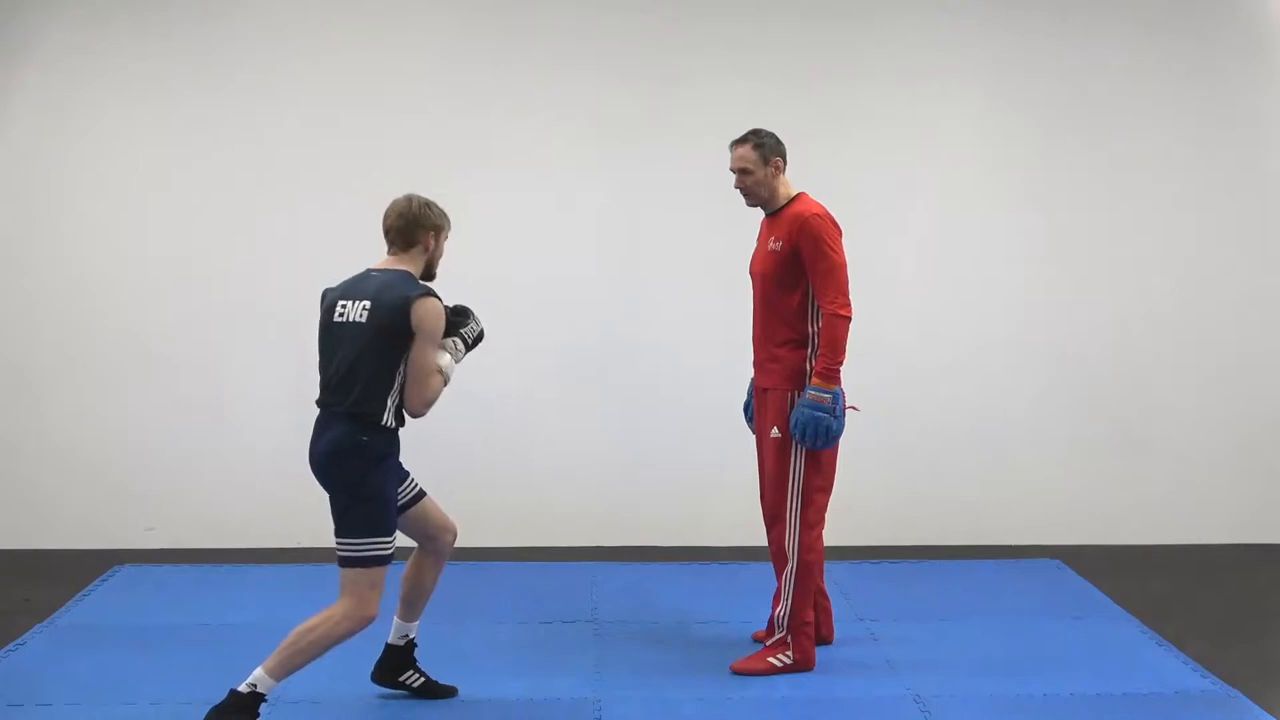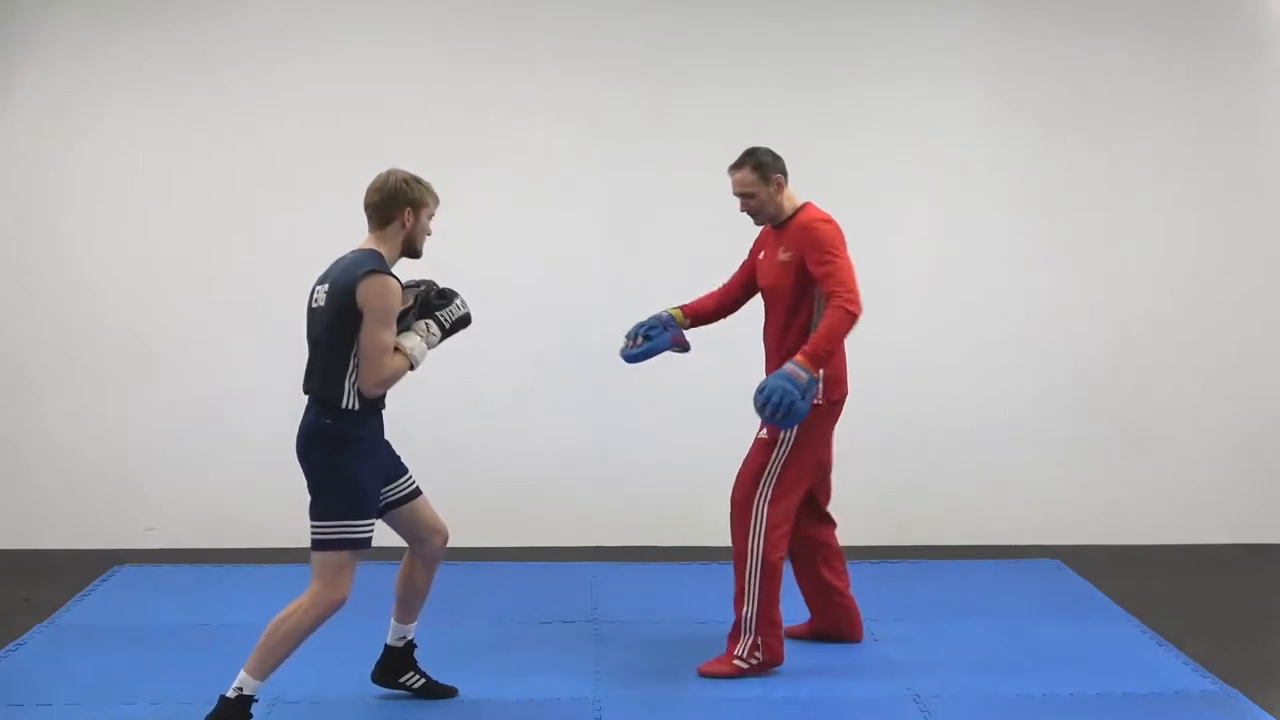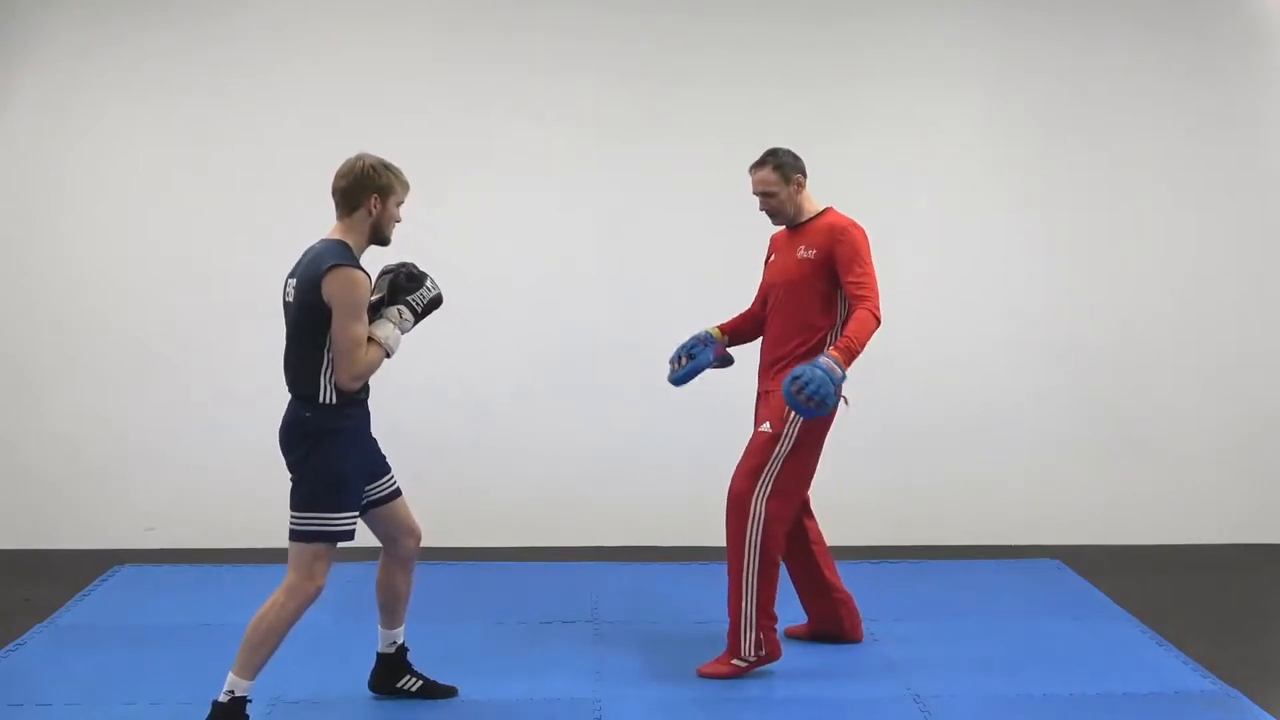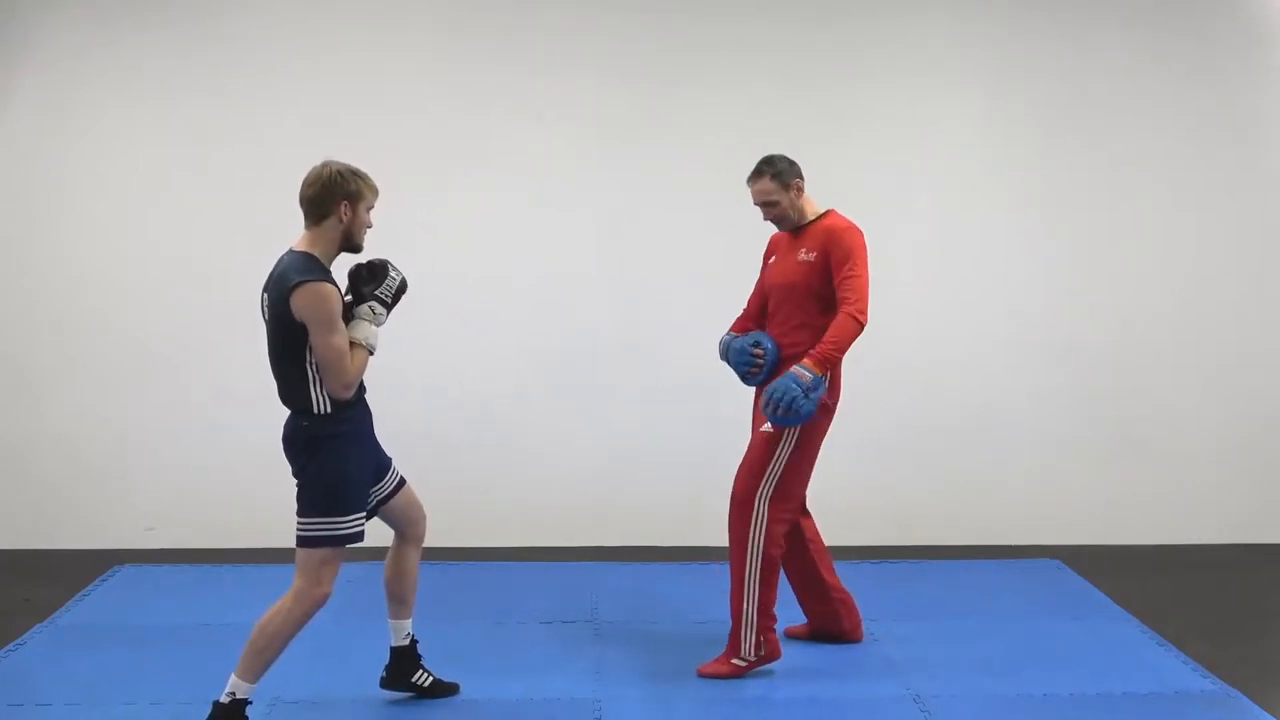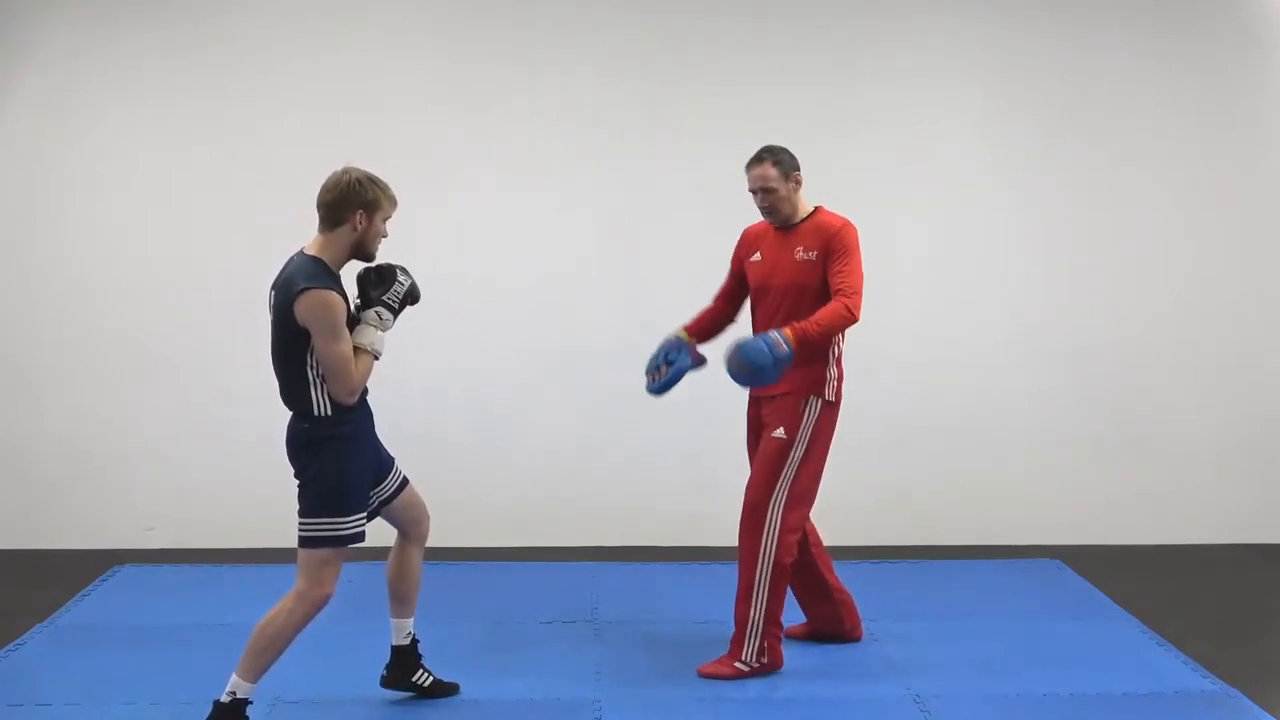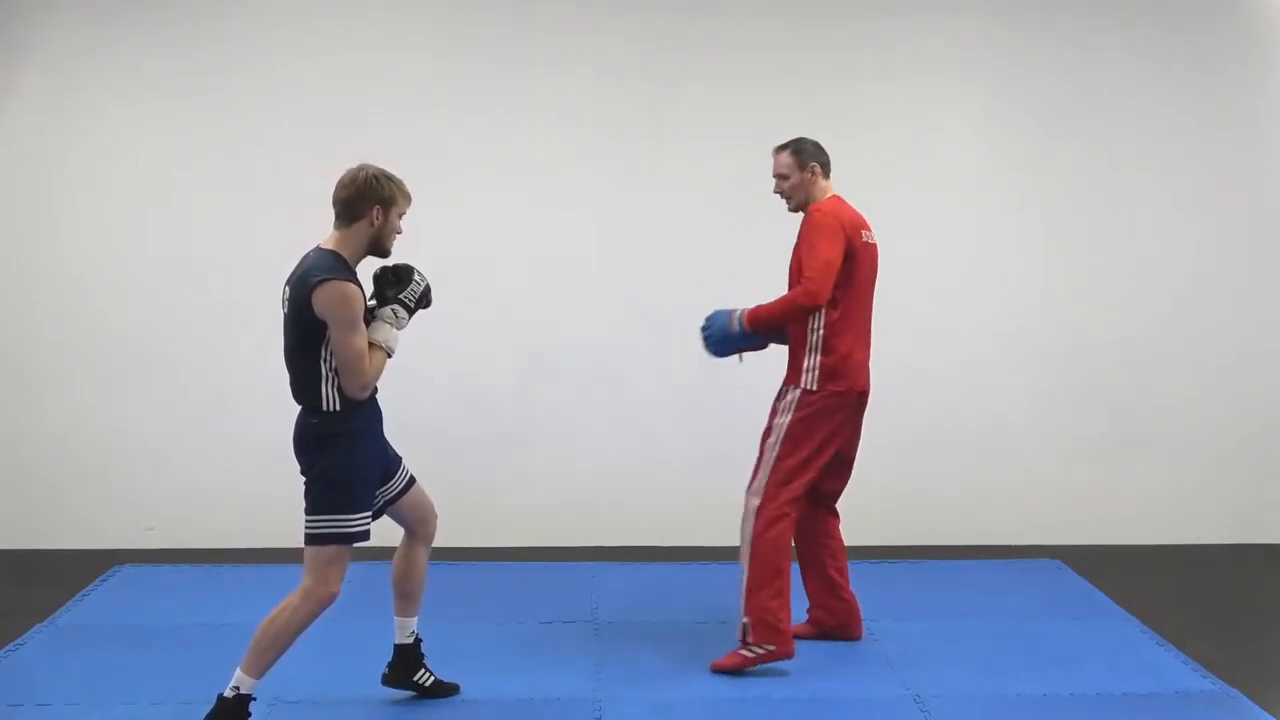
dt=0.7s
person 1, frame 1
left shoulder: (340, 292)
right shoulder: (423, 304)
right elbow: (417, 403)
right wrist: (453, 348)
left hip: (339, 439)
right hip: (362, 451)
left knee: (441, 537)
right knee: (358, 608)
left ankle: (397, 660)
person 1, frame 2
left shoulder: (341, 270)
right shoulder: (379, 282)
right elbow: (374, 380)
left wrist: (405, 318)
right wrist: (427, 331)
left hip: (355, 434)
right hip: (341, 439)
left knee: (432, 539)
right knee: (329, 592)
left ankle: (396, 660)
person 1, frame 3
left shoulder: (316, 259)
right shoulder: (345, 274)
right elbow: (351, 373)
left wrist: (379, 308)
right wrist: (397, 318)
left hip: (342, 429)
right hip: (324, 434)
left knee: (405, 540)
right knee: (306, 582)
left ankle: (391, 666)
person 1, frame 4
left shoulder: (293, 269)
right shoulder: (313, 287)
right elbow: (342, 381)
left wrist: (356, 305)
right wrist: (370, 313)
left hip: (345, 433)
right hip: (328, 441)
left knee: (412, 524)
right knee: (313, 589)
left ankle: (402, 662)
person 1, frame 5
left shoulder: (306, 270)
right shoulder: (317, 292)
right elbow: (346, 387)
left wrist: (369, 310)
right wrist: (377, 318)
left hip: (349, 435)
right hip: (329, 443)
left knee: (415, 523)
right knee: (314, 590)
left ankle: (403, 662)
person 1, frame 6
left shoulder: (319, 266)
right shoulder: (335, 286)
right elbow: (359, 381)
left wrist: (382, 308)
right wrist: (392, 315)
left hip: (354, 432)
right hip: (336, 439)
left knee: (422, 522)
right knee: (321, 588)
left ankle: (405, 660)
person 2, frame 1
left shoulder: (810, 221)
right shoulder: (770, 224)
left elbow: (836, 310)
left wrist: (823, 386)
left hip: (801, 390)
right hip: (772, 387)
left knee: (794, 515)
right knee: (782, 509)
left ankle: (792, 643)
right ankle: (809, 620)
person 2, frame 2
left shoulder: (816, 229)
right shoulder: (768, 238)
left elbow: (845, 304)
right elbow: (732, 295)
left wrist: (803, 364)
right wrist: (675, 319)
left hip: (807, 391)
right hip: (785, 389)
left knee: (756, 502)
right knee: (802, 507)
left ankle: (755, 645)
right ankle: (837, 616)
person 2, frame 3
left shoulder: (841, 233)
right shoulder: (779, 242)
left elbow: (867, 307)
left wrist: (836, 361)
right wrist: (717, 338)
left hip: (805, 390)
right hip: (776, 388)
left knee: (752, 499)
right knee: (784, 504)
left ankle: (752, 643)
right ankle: (835, 618)
person 2, frame 4
left shoulder: (840, 235)
right shoulder: (777, 245)
left elbow: (852, 312)
right elbow: (757, 311)
left wrist: (811, 367)
right wrist: (736, 339)
left hip: (802, 392)
right hip: (777, 388)
left knee: (754, 503)
right knee: (781, 505)
left ankle: (751, 644)
right ankle: (835, 617)
person 2, frame 5
left shoulder: (834, 232)
right shoulder: (753, 239)
left elbow: (847, 304)
right elbow: (726, 306)
left wrist: (788, 339)
right wrist: (684, 341)
left hip: (809, 393)
right hip: (768, 391)
left knee: (768, 509)
right knee: (784, 508)
left ankle: (755, 649)
right ankle: (834, 617)
person 2, frame 6
left shoulder: (823, 218)
right shoulder: (853, 223)
left elbow: (810, 296)
left wrist: (746, 322)
right wrist: (768, 327)
left hip: (817, 383)
right hip: (844, 381)
left knee: (768, 502)
right knee: (814, 501)
left ankle: (766, 636)
right ankle: (835, 616)
